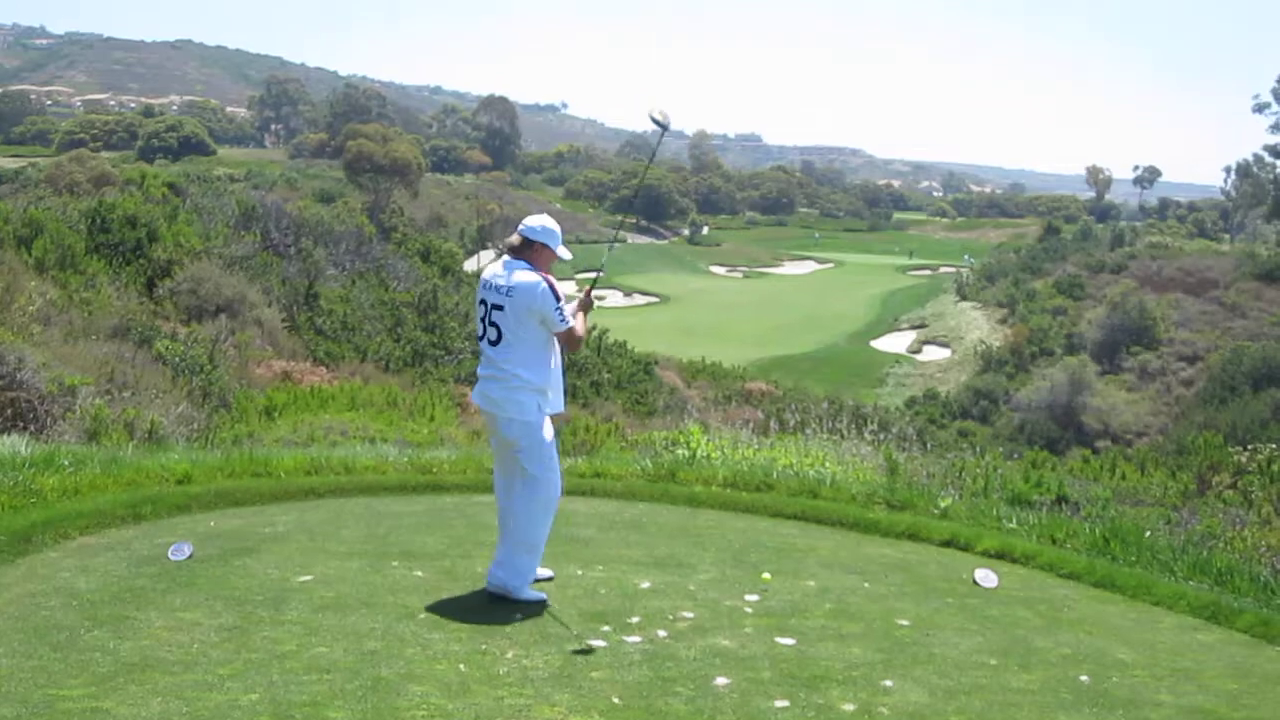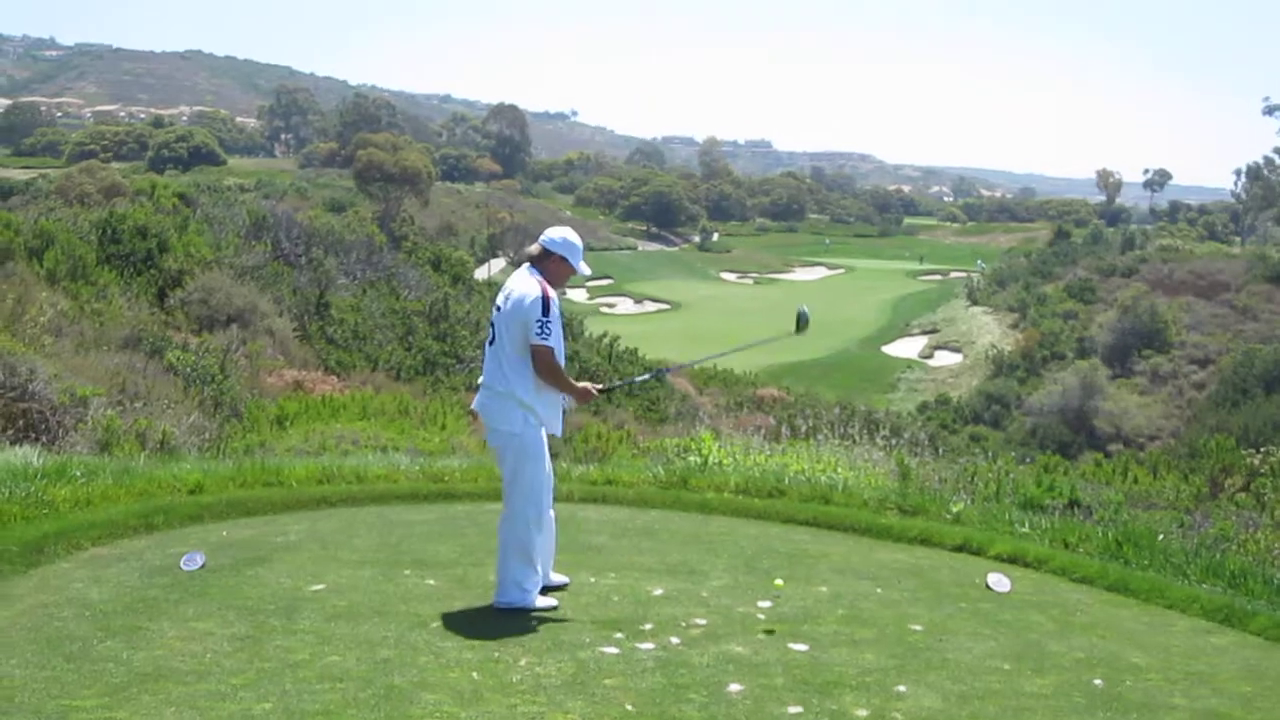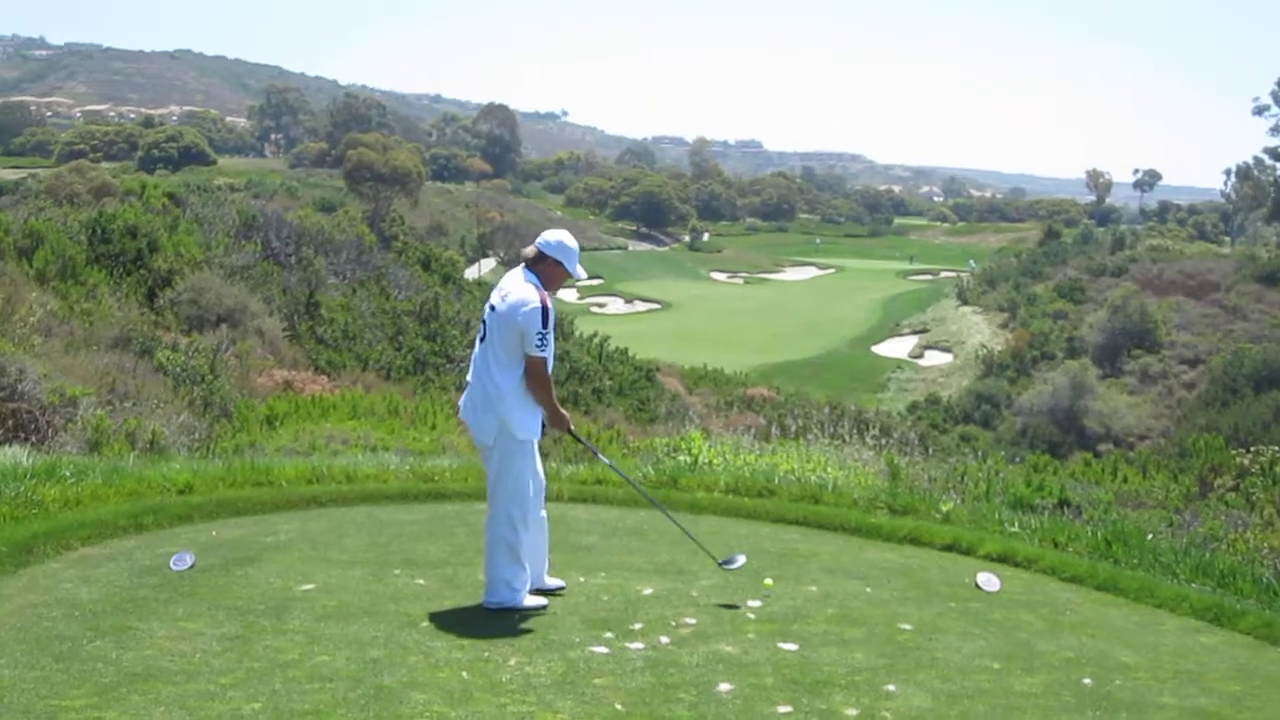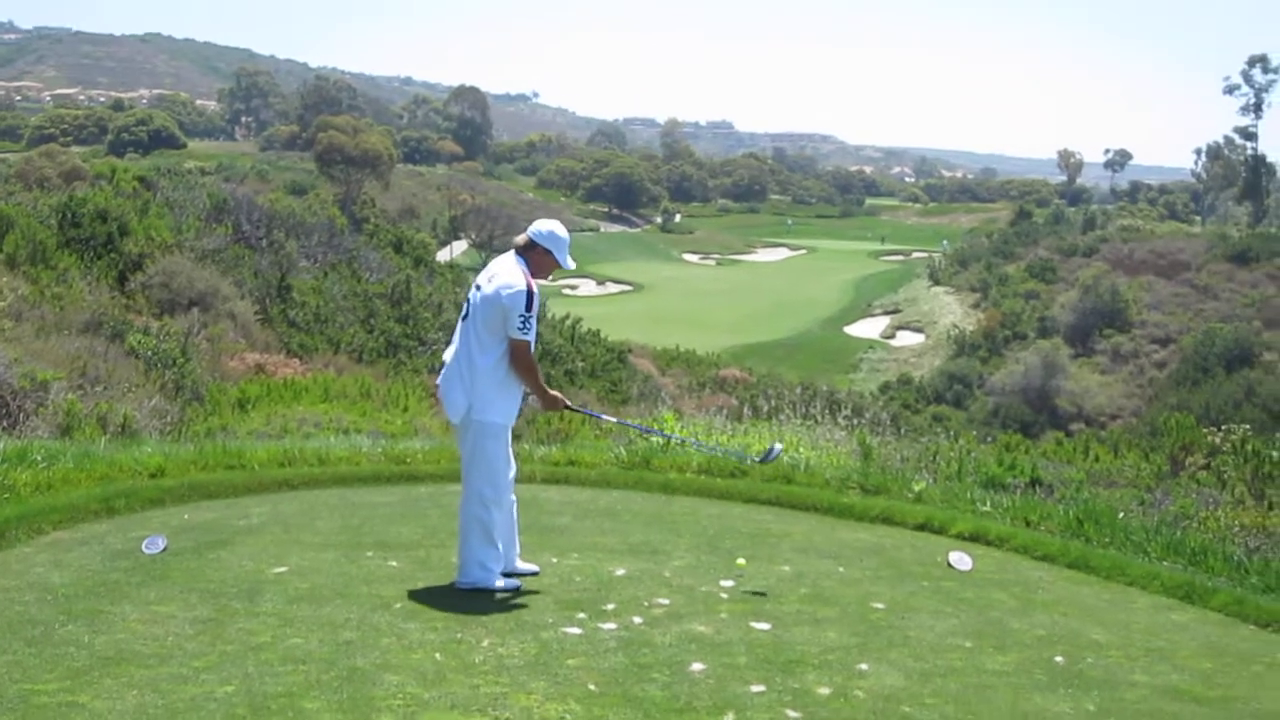
dt=0.3s
person 1, frame 1
left shoulder: (491, 274)
right shoulder: (539, 285)
right elbow: (572, 340)
left wrist: (558, 309)
right wrist: (581, 312)
left hip: (492, 396)
right hip: (522, 403)
left knee: (513, 484)
right knee: (540, 488)
left ankle: (516, 566)
right ankle: (508, 578)
person 1, frame 2
left shoulder: (520, 281)
right shoulder: (541, 295)
right elbow: (545, 365)
left wrist: (565, 390)
right wrist: (577, 391)
left hip: (516, 405)
right hip: (518, 412)
left knee: (537, 492)
right knee: (525, 501)
left ankle: (536, 571)
right ankle: (516, 591)
person 1, frame 3
left shoulder: (513, 281)
right shoulder: (536, 303)
right elbow: (536, 375)
left wrist: (544, 410)
right wrist: (554, 413)
left hip: (501, 406)
right hip: (503, 415)
left knee: (529, 493)
right knee: (511, 502)
left ankle: (531, 574)
right ankle: (504, 591)
person 1, frame 4
left shoulder: (502, 265)
right shoulder: (521, 287)
right elbow: (520, 357)
left wrist: (533, 390)
right wrist: (544, 395)
left hip: (479, 389)
right hip: (481, 396)
left knee: (500, 479)
right knee: (485, 484)
left ankle: (503, 558)
right ankle: (477, 572)
